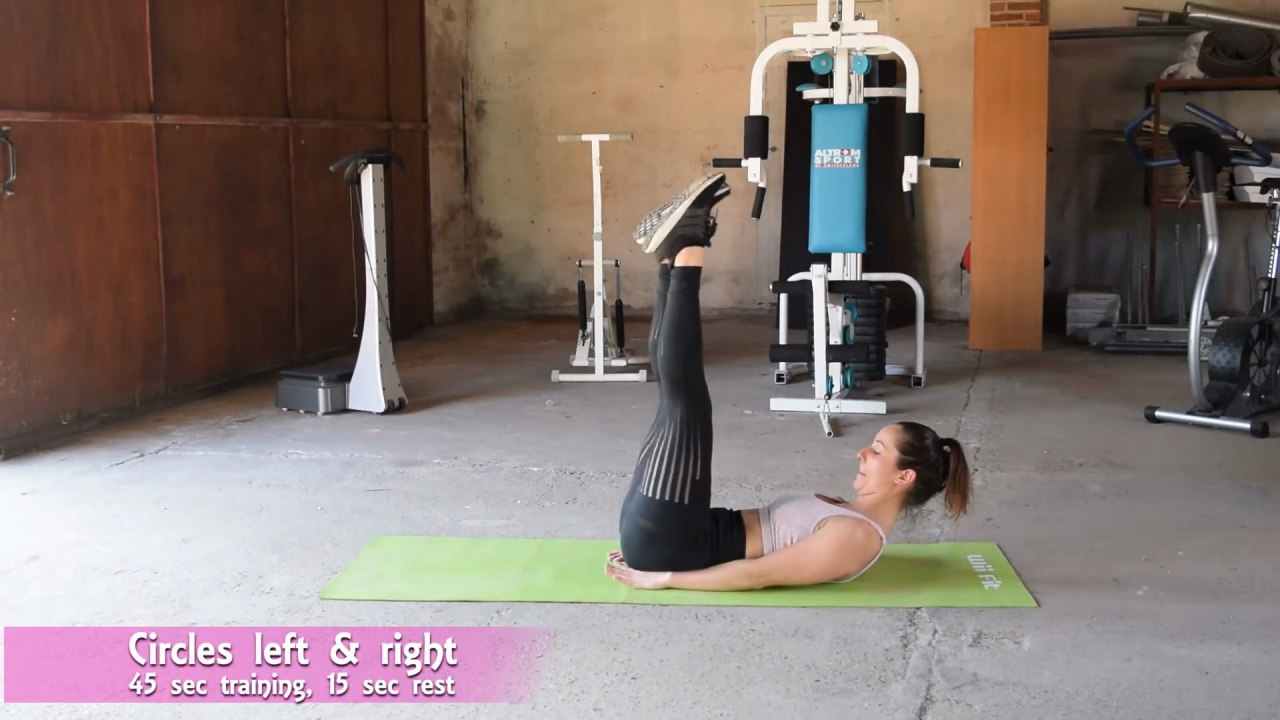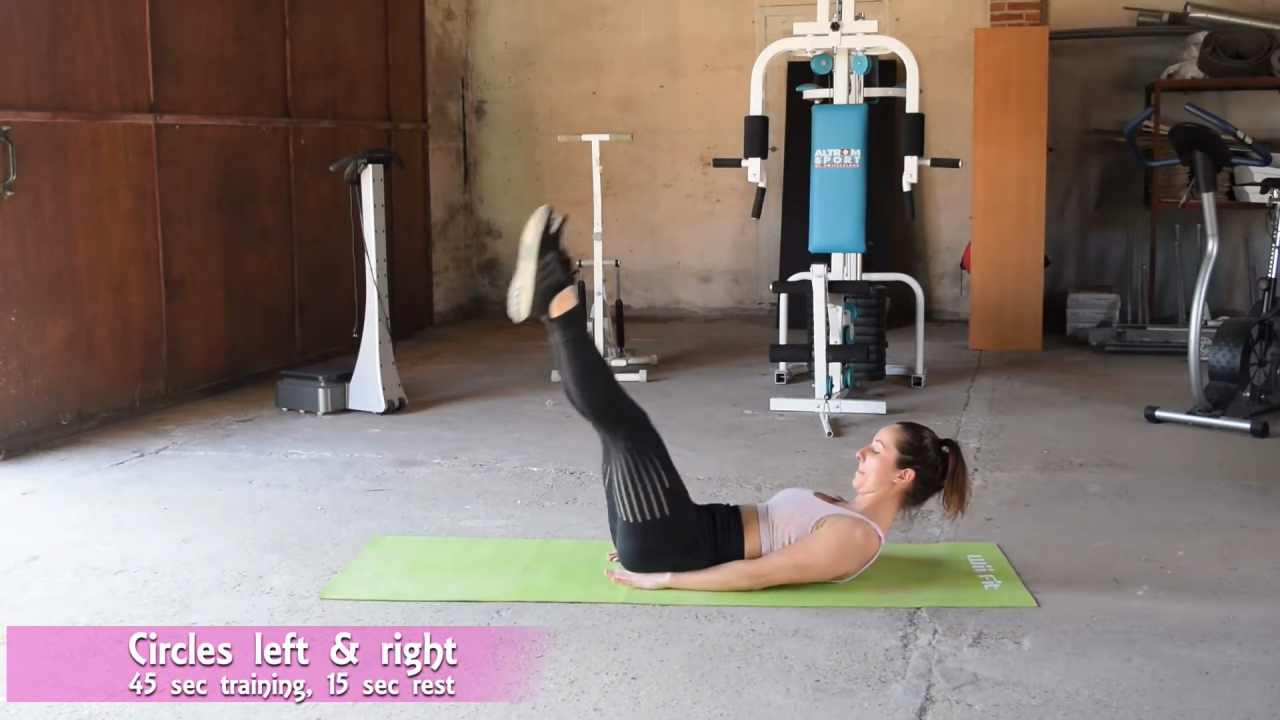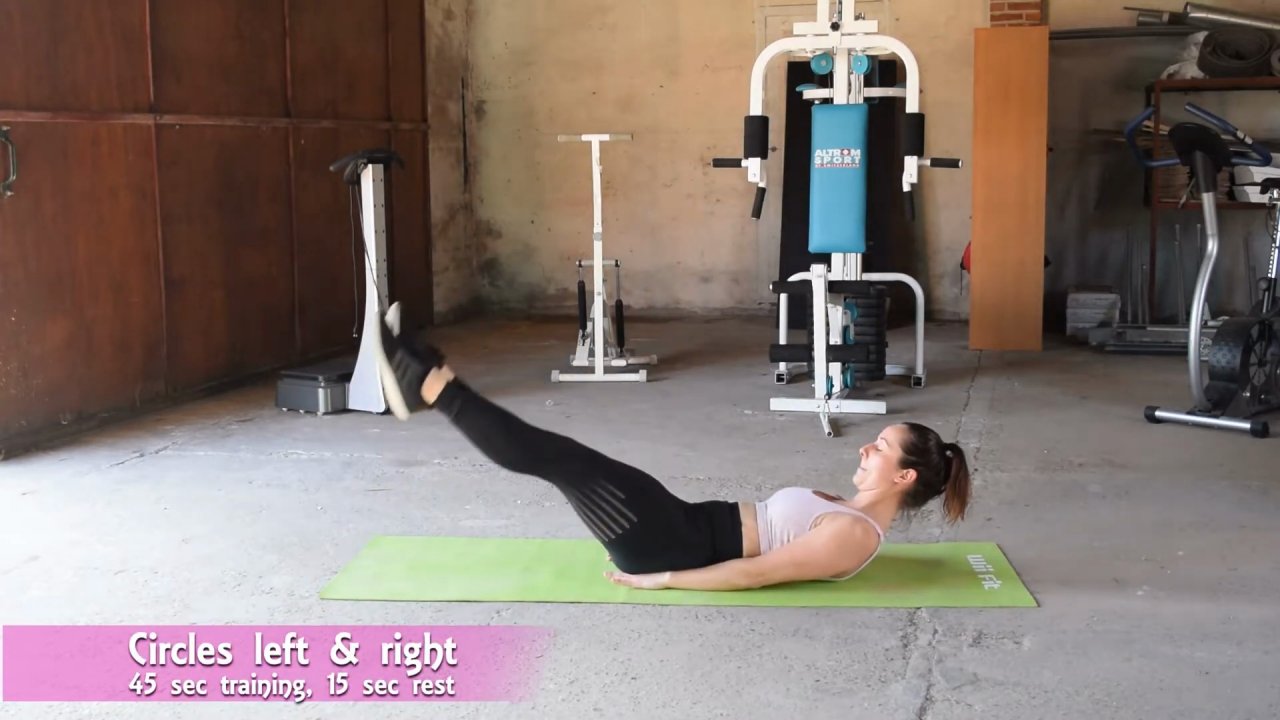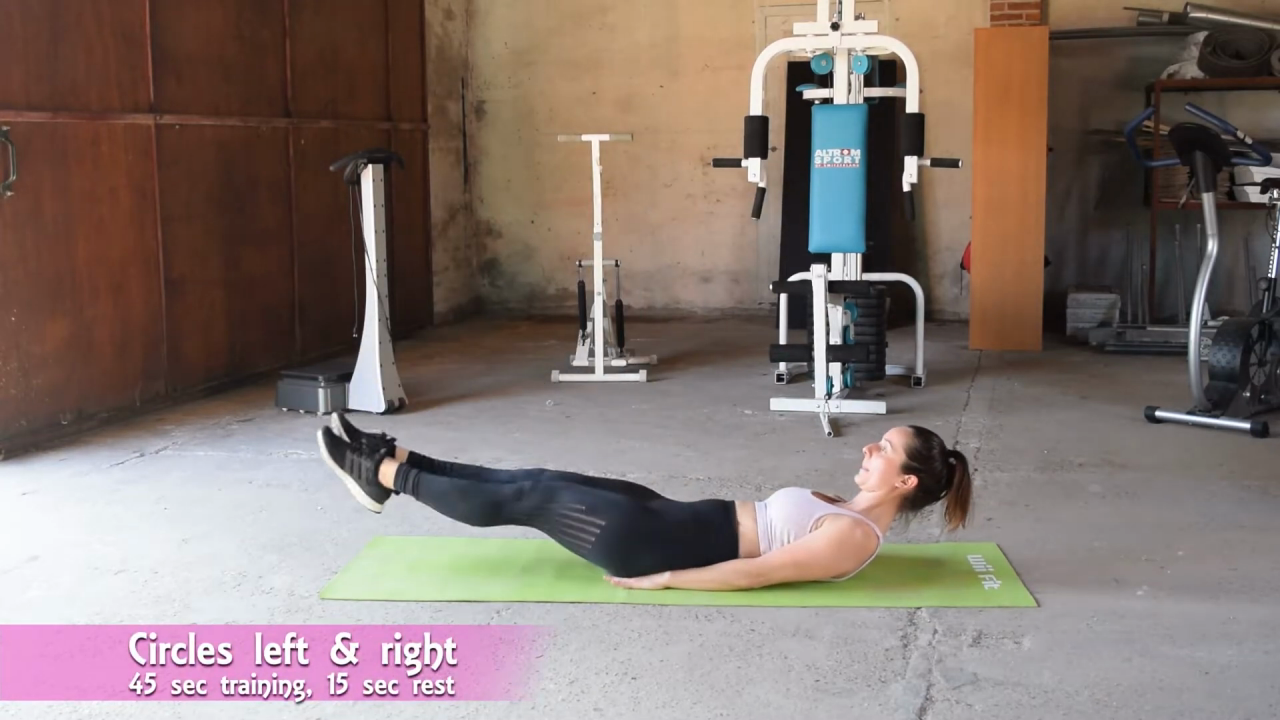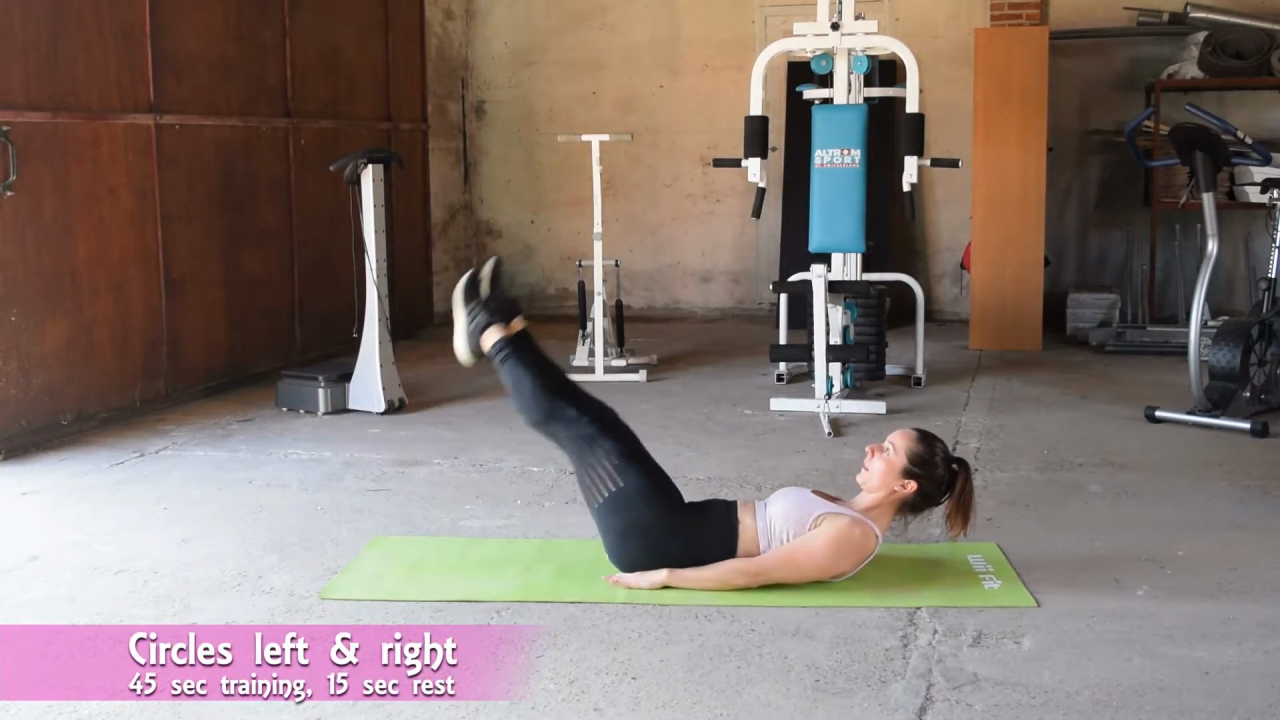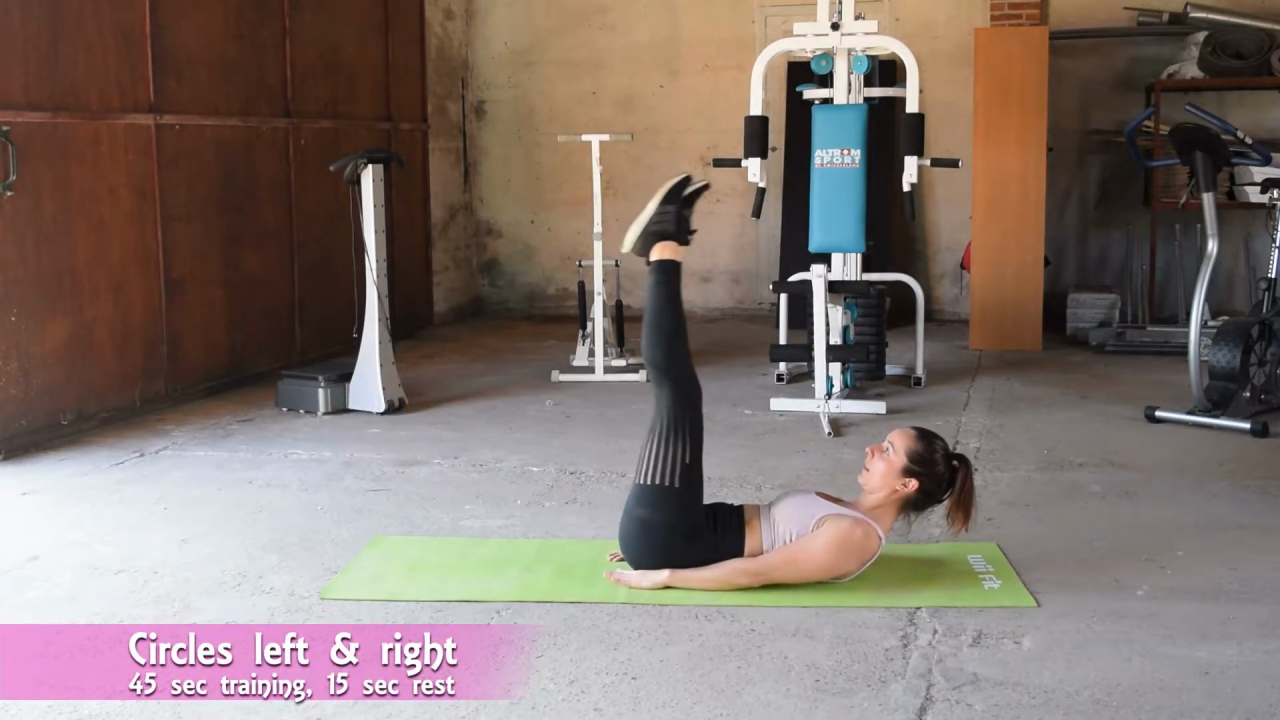
dt=0.3s
person 1, frame 1
left shoulder: (857, 537)
right shoulder: (852, 513)
left elbow: (758, 575)
left wrist: (659, 578)
left hip: (664, 549)
left knee: (685, 396)
left ankle: (687, 251)
person 1, frame 2
left shoulder: (855, 538)
right shoulder: (853, 510)
left elbow: (761, 572)
left wrist: (661, 578)
left hip: (671, 551)
right hip: (702, 533)
left knee: (621, 423)
left ankle: (556, 298)
right ankle: (554, 297)
person 1, frame 3
left shoulder: (856, 535)
right shoulder: (849, 510)
left elbow: (758, 571)
left wrist: (663, 577)
left hip: (676, 544)
right hip: (688, 525)
left knee: (558, 458)
right knee: (564, 456)
left ankle: (430, 383)
right ankle: (431, 377)
person 1, frame 4
left shoulder: (853, 538)
right shoulder: (851, 510)
left elbow: (754, 571)
left wrist: (657, 580)
left hip: (678, 544)
right hip: (681, 519)
left knee: (531, 500)
right knee: (545, 484)
left ankle: (388, 472)
right ankle: (394, 465)
person 1, frame 5
left shoulder: (851, 538)
right shoulder: (854, 513)
left elbow: (754, 574)
left wrist: (661, 577)
left hip: (667, 542)
right hip: (691, 527)
left knee: (576, 428)
right knee: (599, 423)
left ankle: (490, 335)
right ankle: (504, 326)
person 1, frame 6
left shoulder: (855, 537)
right shoulder: (855, 514)
left elbow: (757, 573)
left wrist: (660, 576)
left hip: (664, 548)
left knee: (676, 387)
left ankle: (664, 249)
